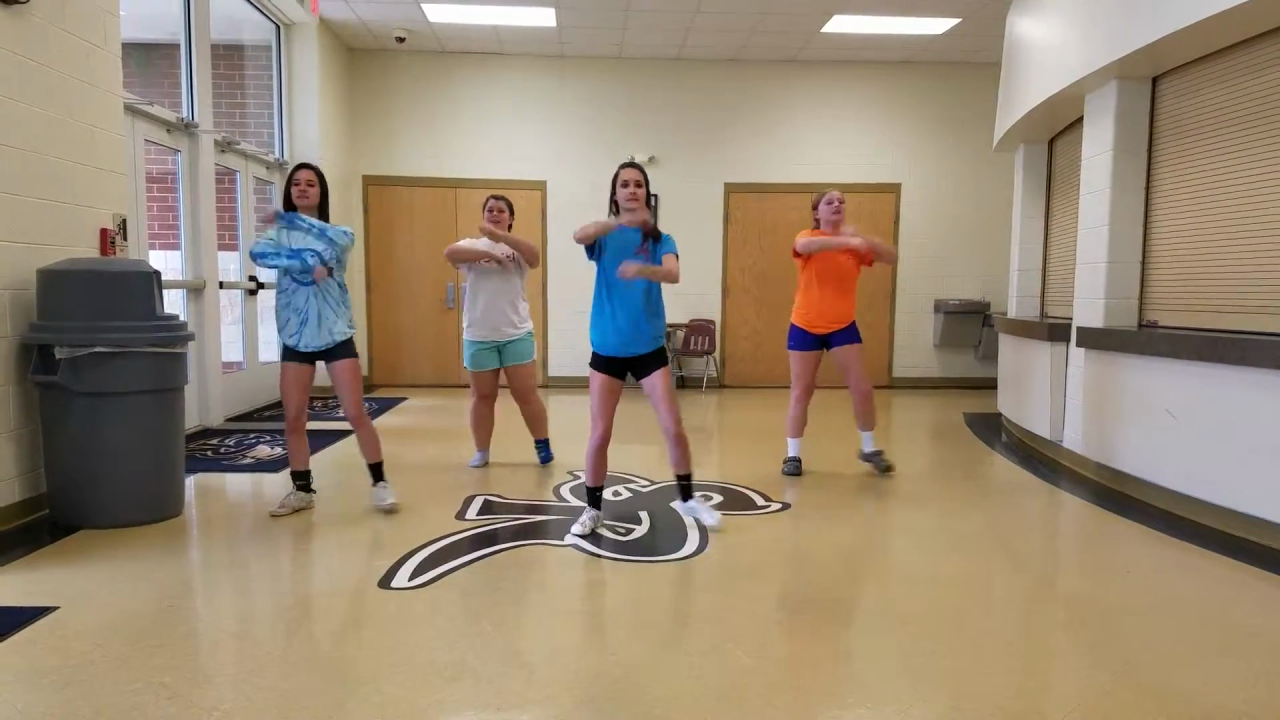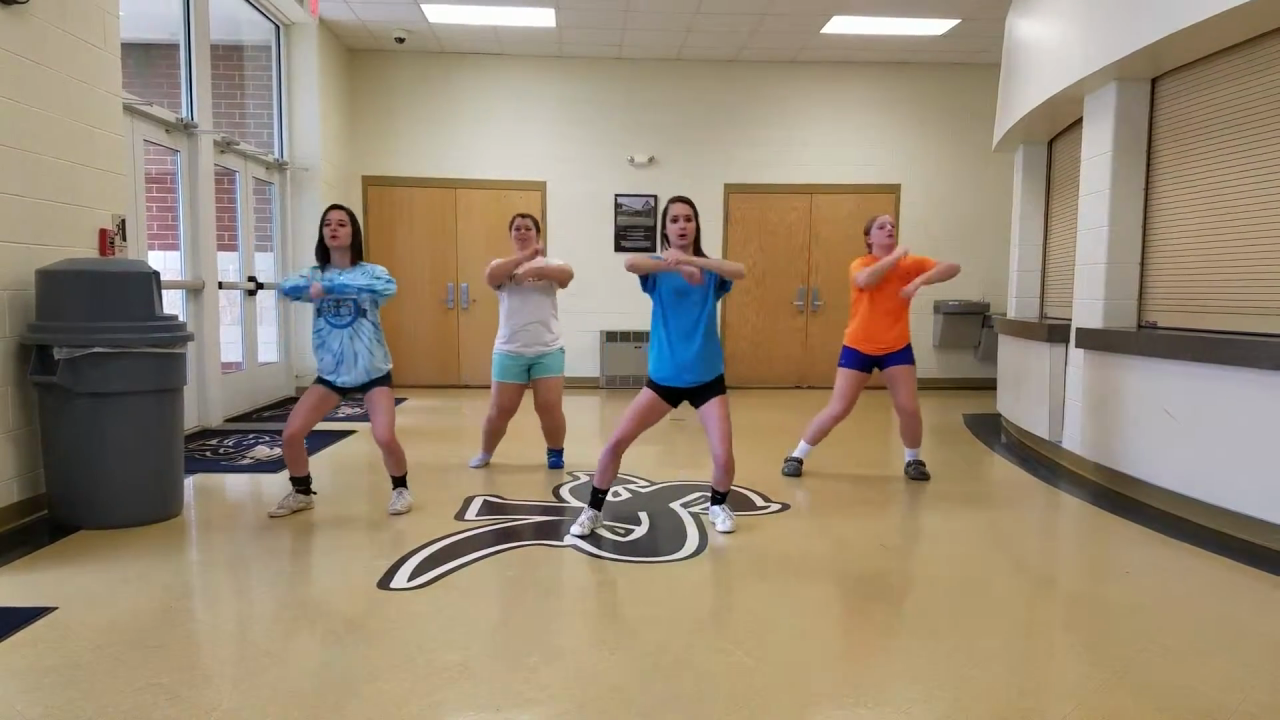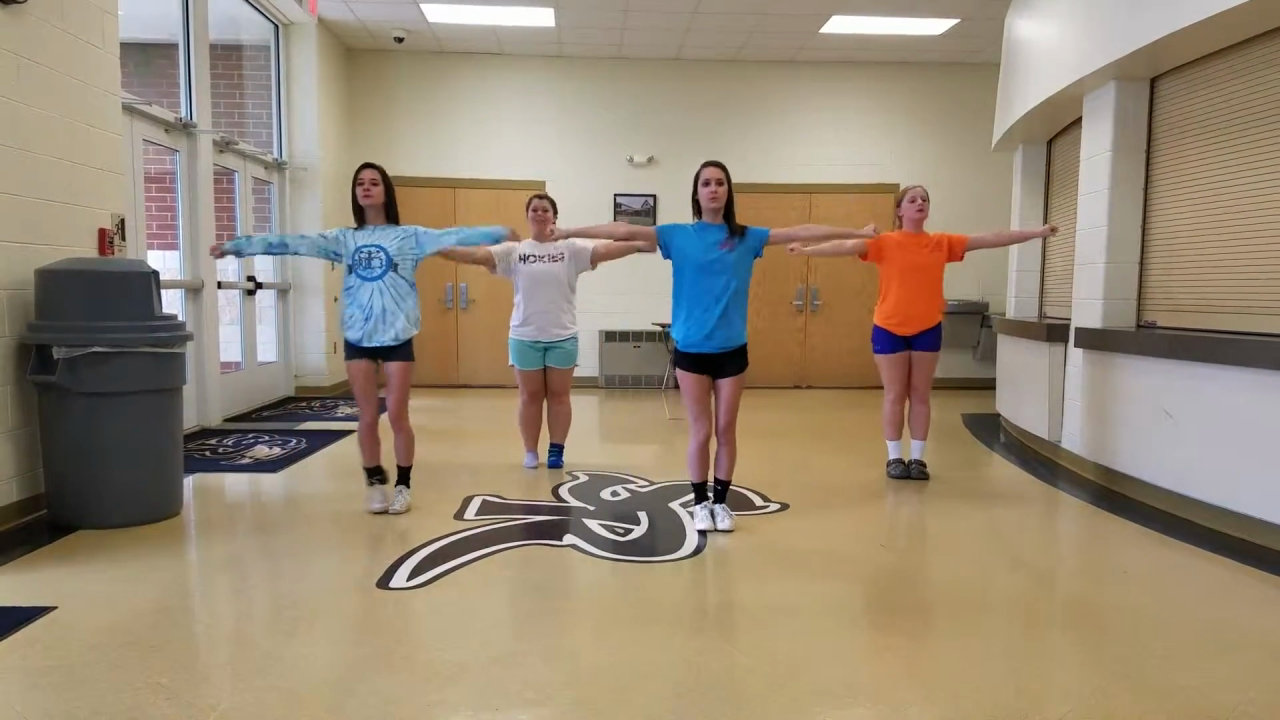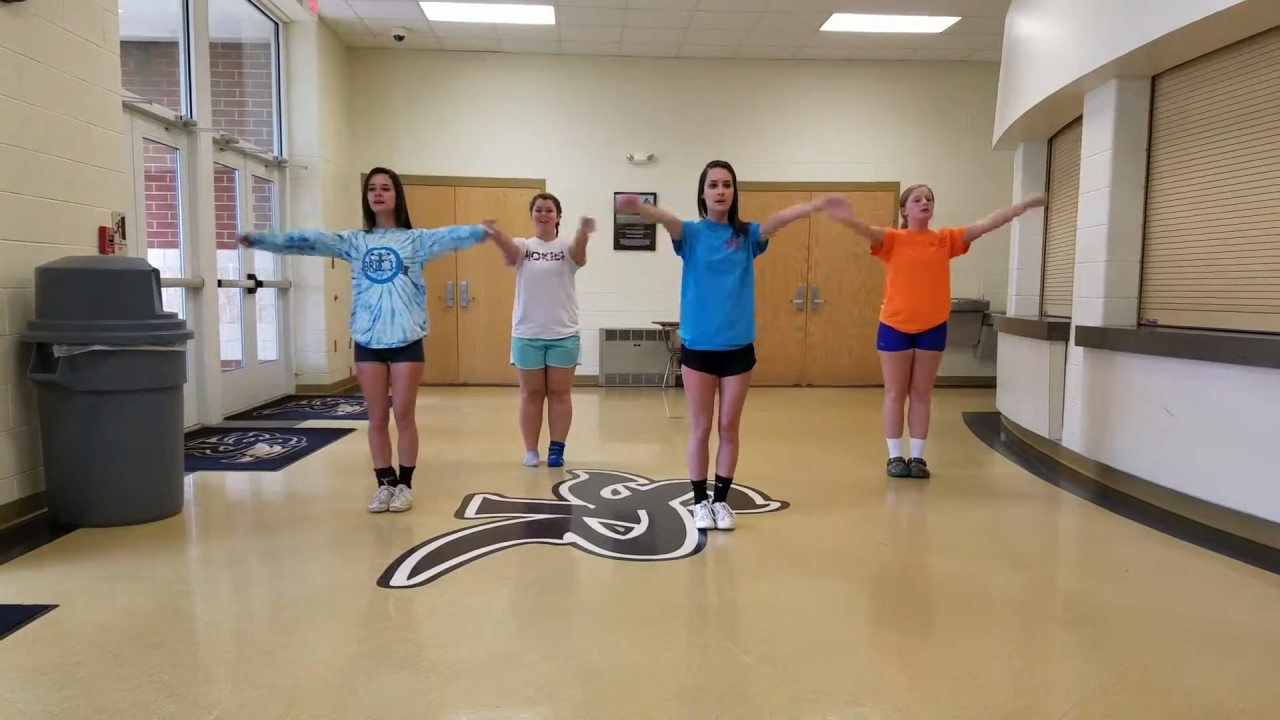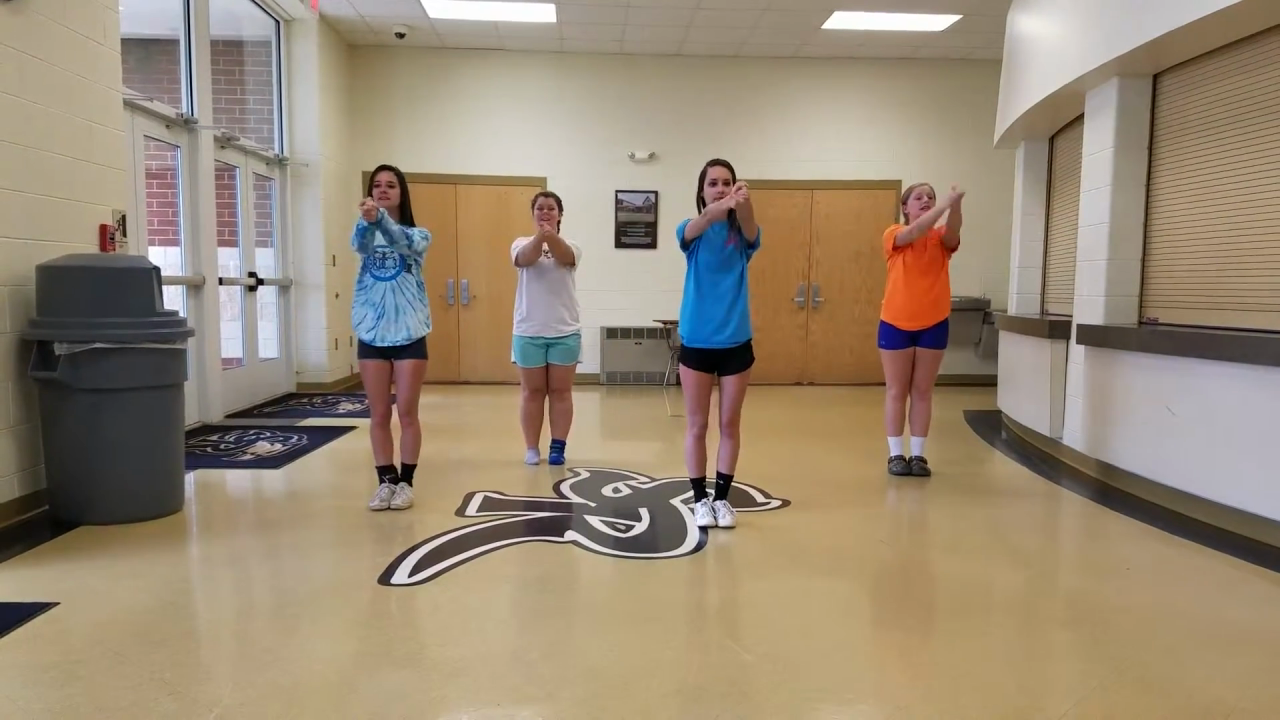
dt=0.4s
person 1, frame 1
left shoulder: (661, 240)
right shoulder: (604, 233)
left elbow: (674, 274)
right elbow: (581, 235)
left wrist: (643, 269)
right wrist: (616, 219)
left hip: (650, 349)
right hip: (607, 349)
left knee: (674, 431)
right knee: (599, 436)
left ankle: (688, 499)
right ankle: (593, 508)
person 1, frame 2
left shoulder: (711, 269)
right shoulder: (657, 267)
left elbow: (738, 272)
right elbow: (632, 262)
left wrist: (695, 262)
right wrist: (672, 259)
left hip: (708, 380)
right hip: (663, 379)
left knee: (724, 456)
right knee: (616, 441)
left ankle: (719, 504)
right ankle: (594, 510)
person 1, frame 3
left shoulder: (746, 237)
right shoulder: (677, 235)
left elbow: (799, 233)
right elbow: (625, 231)
left wrist: (856, 233)
right wrist: (572, 232)
left hip: (731, 349)
right hip: (690, 348)
left knee: (726, 431)
right knee: (701, 432)
left ankle: (720, 502)
right ankle: (700, 502)
person 1, frame 4
left shoulder: (748, 233)
right shoulder: (690, 233)
left elbow: (781, 218)
right elbow: (665, 219)
left wrist: (819, 205)
right wrist: (640, 208)
left hip: (738, 345)
right hip: (698, 345)
left knee: (729, 426)
right knee: (700, 428)
left ankle: (721, 500)
right ankle: (700, 501)
person 1, frame 5
left shoulder: (743, 234)
right shoulder: (691, 230)
left elbow: (749, 229)
right elbow: (699, 225)
left wrist: (743, 202)
right wrist: (722, 205)
left hip: (736, 342)
right hip: (696, 342)
left knee: (729, 425)
right knee: (697, 426)
left ankle: (722, 498)
right ankle: (699, 499)
person 2, frame 1
left shoulder: (340, 235)
right shoulder: (278, 237)
left elbow: (327, 236)
right elbow: (258, 255)
left wrist: (290, 217)
right wrist: (306, 259)
left hip: (337, 337)
right hip: (295, 341)
left knee: (356, 415)
right knee: (294, 420)
left ankle: (380, 483)
right ankle: (302, 490)
person 2, frame 2
left shoulder: (372, 272)
right shoulder: (315, 276)
left elbow: (386, 289)
right elbow: (287, 289)
left wrist: (333, 287)
right wrist: (317, 289)
left hip: (374, 373)
right hip: (331, 374)
left knee: (384, 437)
right knee: (291, 434)
left ankle: (400, 489)
right ankle: (301, 493)
person 2, frame 3
left shoulder: (408, 236)
right shoulder: (343, 238)
left elbow: (451, 237)
right elbow: (295, 243)
left wrist: (497, 233)
right wrist: (235, 246)
left hip: (397, 338)
right hip: (358, 339)
left knee: (397, 416)
right knee: (367, 418)
left ankle: (403, 485)
right ankle: (376, 483)
person 2, frame 4
left shoulder: (415, 238)
right shoulder: (356, 240)
left elbow: (449, 237)
right elbow: (314, 242)
left wrist: (480, 232)
right wrist: (260, 239)
left hip: (405, 338)
right hip: (367, 340)
left knee: (404, 416)
right knee: (377, 417)
left ankle: (404, 484)
right ankle: (385, 483)
person 2, frame 5
left shoulder: (418, 235)
right shoulder: (368, 236)
left elbow: (402, 243)
right elbow: (360, 243)
left wrist: (379, 216)
right wrist: (367, 218)
left hip: (410, 335)
right hip: (371, 337)
left knee: (407, 413)
right knee: (379, 414)
left ankle: (406, 482)
right ankle: (386, 481)
person 3, frame 1
left shoulder: (856, 245)
right shoulder: (807, 237)
left elbow: (891, 257)
right elbow: (805, 247)
left wrist: (860, 243)
right wrist: (841, 241)
left hip: (843, 326)
right hip: (805, 327)
left knee: (863, 389)
right knee: (801, 393)
left ankle: (869, 448)
right ankle: (793, 455)
person 3, frame 2
left shoulder: (911, 265)
right shoulder: (860, 265)
left elbow: (952, 270)
right elbow: (865, 280)
left wrist: (920, 280)
right wrist: (894, 257)
left hip: (897, 348)
right hip: (858, 347)
left knee: (909, 408)
right knee: (838, 409)
left ankle: (914, 460)
right ankle: (797, 456)
person 3, frame 3
left shoulder: (943, 243)
right shoulder: (885, 242)
left elbow: (989, 239)
right elbow: (846, 246)
left wrist: (1036, 233)
right wrist: (807, 249)
left hip: (928, 329)
right hip: (889, 329)
left knee: (920, 395)
right knee: (895, 395)
left ankle: (917, 458)
right ankle: (894, 457)
person 3, frame 4
left shoulder: (945, 239)
right shoulder: (891, 239)
left elbow: (985, 224)
right elbow: (867, 231)
left wrist: (1025, 205)
right wrist: (848, 220)
left hip: (932, 326)
right hip: (895, 325)
left knee: (921, 393)
right knee: (895, 393)
left ankle: (917, 456)
right ankle: (895, 456)
person 3, frame 5
left shoulder: (941, 235)
right shoulder: (894, 233)
left elbow: (952, 236)
right elbow: (914, 232)
left wrist: (954, 207)
right wrist: (941, 207)
left hip: (934, 324)
right hip: (896, 323)
left knee: (922, 391)
right knee: (897, 391)
left ankle: (917, 455)
right ankle: (895, 454)
person 4, frame 1
left shoulder: (519, 250)
right shoulder: (471, 246)
left elbow: (535, 255)
right elbow: (450, 255)
left wrist: (502, 236)
right wrist: (486, 253)
left hip: (517, 334)
right hip: (479, 336)
left knee: (526, 393)
right knee: (482, 396)
left ankle: (543, 444)
right ankle: (482, 451)
person 4, frame 2
left shoulder: (549, 267)
right shoulder: (502, 268)
left elbow: (566, 275)
right elbow: (491, 276)
left wrist: (534, 269)
right wrist: (523, 257)
left hip: (548, 350)
right hip: (510, 351)
left knee: (550, 407)
right knee: (500, 410)
left ankle: (556, 452)
right ankle: (485, 452)
person 4, frame 3
left shoulder: (573, 248)
right shoulder: (512, 251)
left elbow: (602, 250)
right elbow: (479, 256)
left wrist: (635, 246)
right wrist: (443, 251)
left hip: (562, 336)
right hip: (525, 336)
left knee: (559, 395)
right knee: (531, 396)
left ankle: (556, 450)
right ankle: (531, 450)
person 4, frame 4
left shoulder: (566, 247)
right shoulder: (523, 246)
left elbow: (579, 253)
right elbow: (510, 251)
left wrist: (584, 233)
right wrist: (495, 235)
left hip: (564, 334)
right hip: (527, 334)
left knee: (559, 393)
right knee: (531, 393)
left ankle: (557, 448)
right ankle: (530, 450)
person 4, frame 5
left shoulder: (570, 246)
right shoulder: (523, 243)
left elbow: (564, 256)
right elbow: (525, 258)
left wrist: (550, 236)
right wrist: (540, 236)
left hip: (564, 332)
right hip: (528, 332)
left knee: (560, 391)
right knee: (532, 392)
left ankle: (558, 446)
right ankle: (532, 448)
